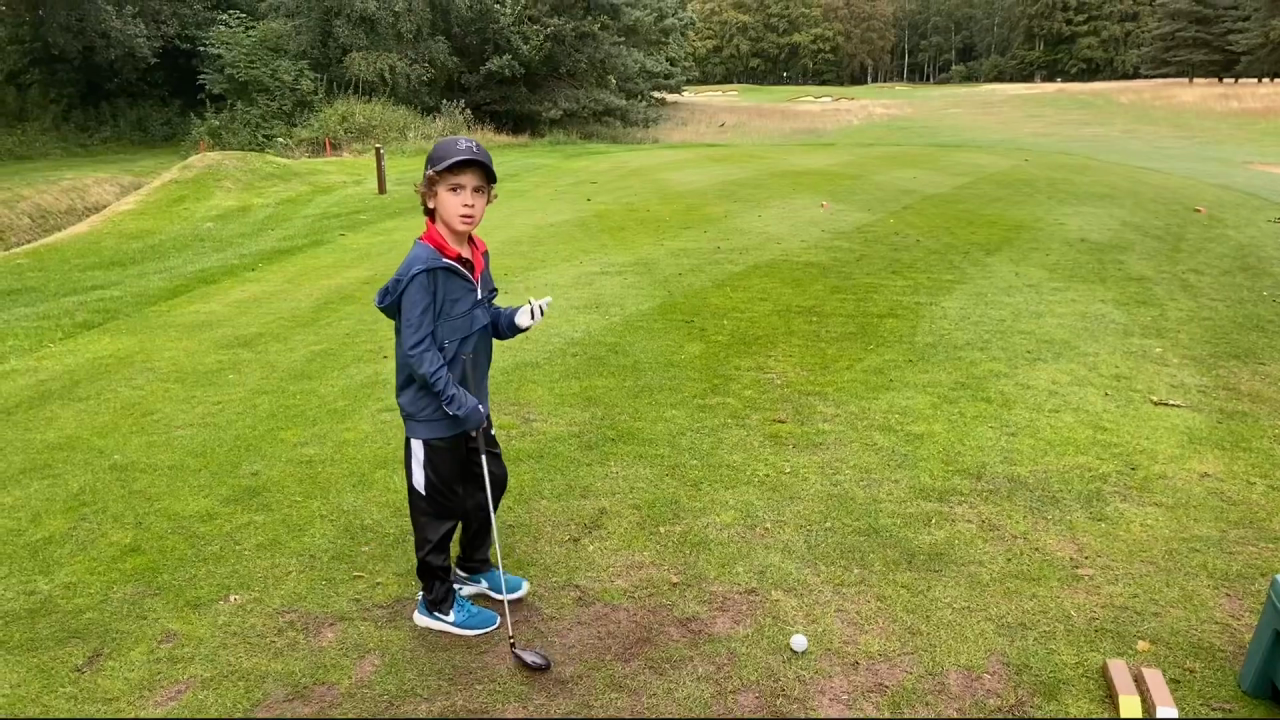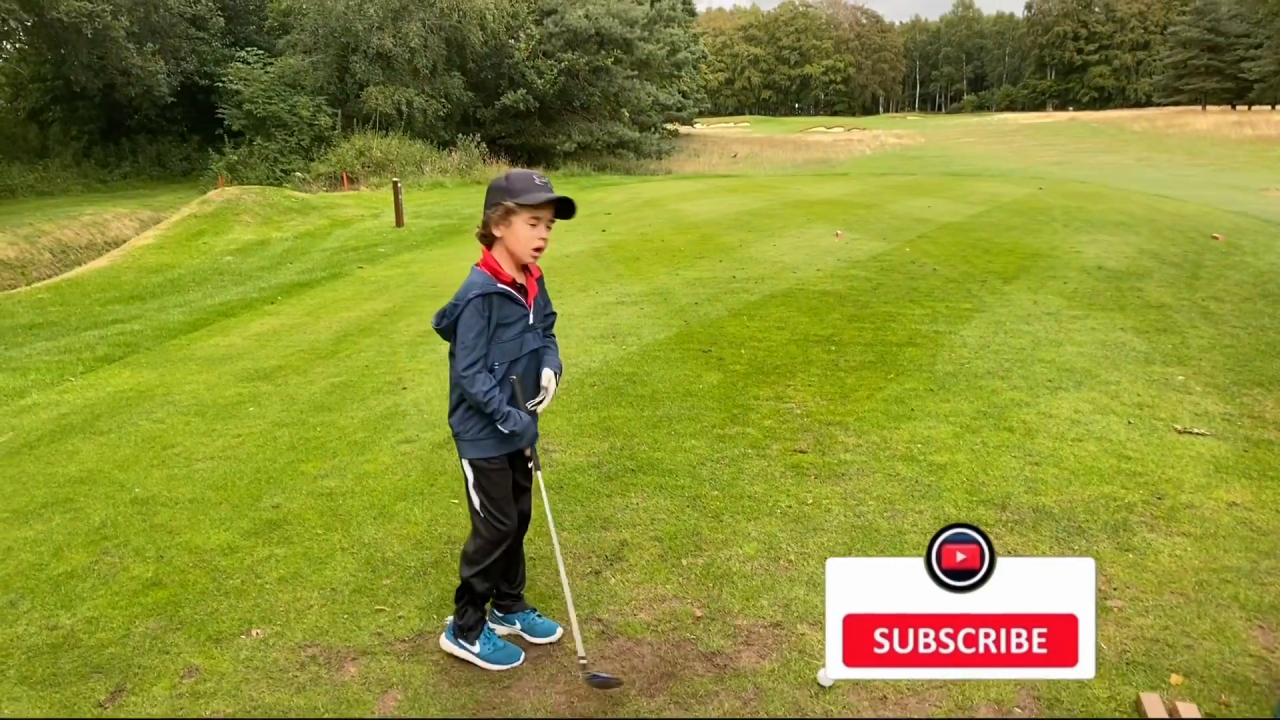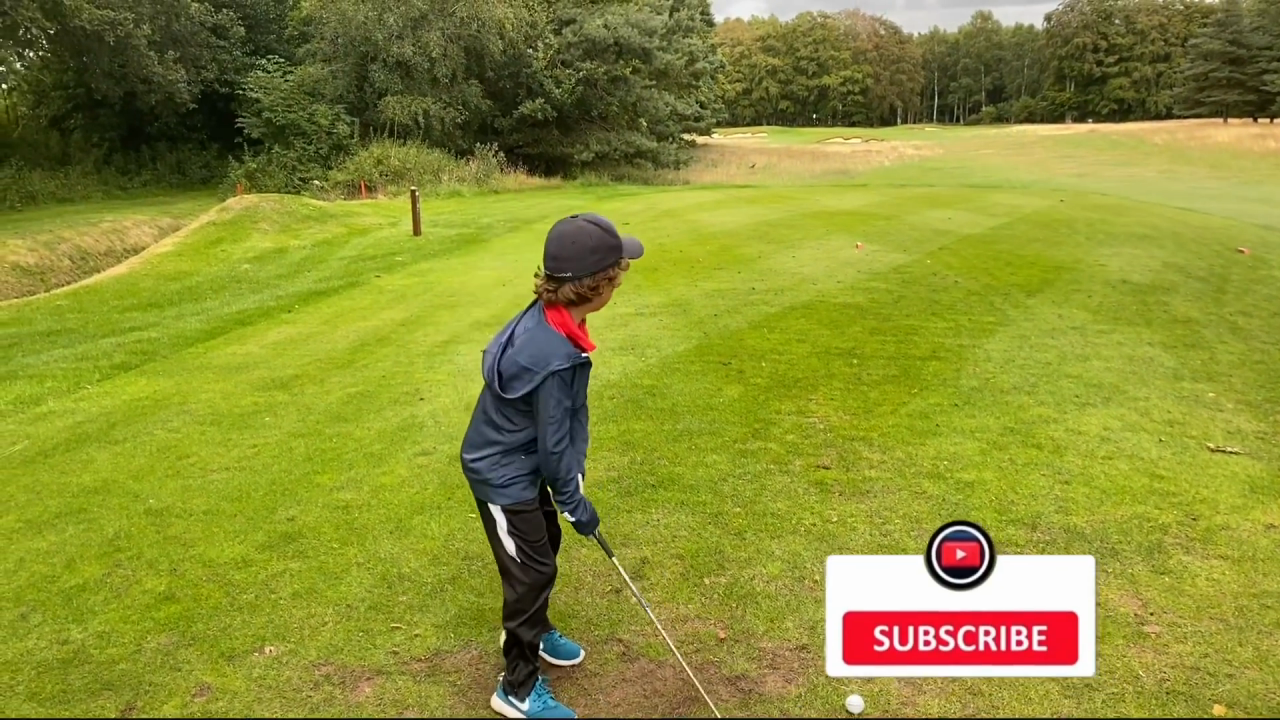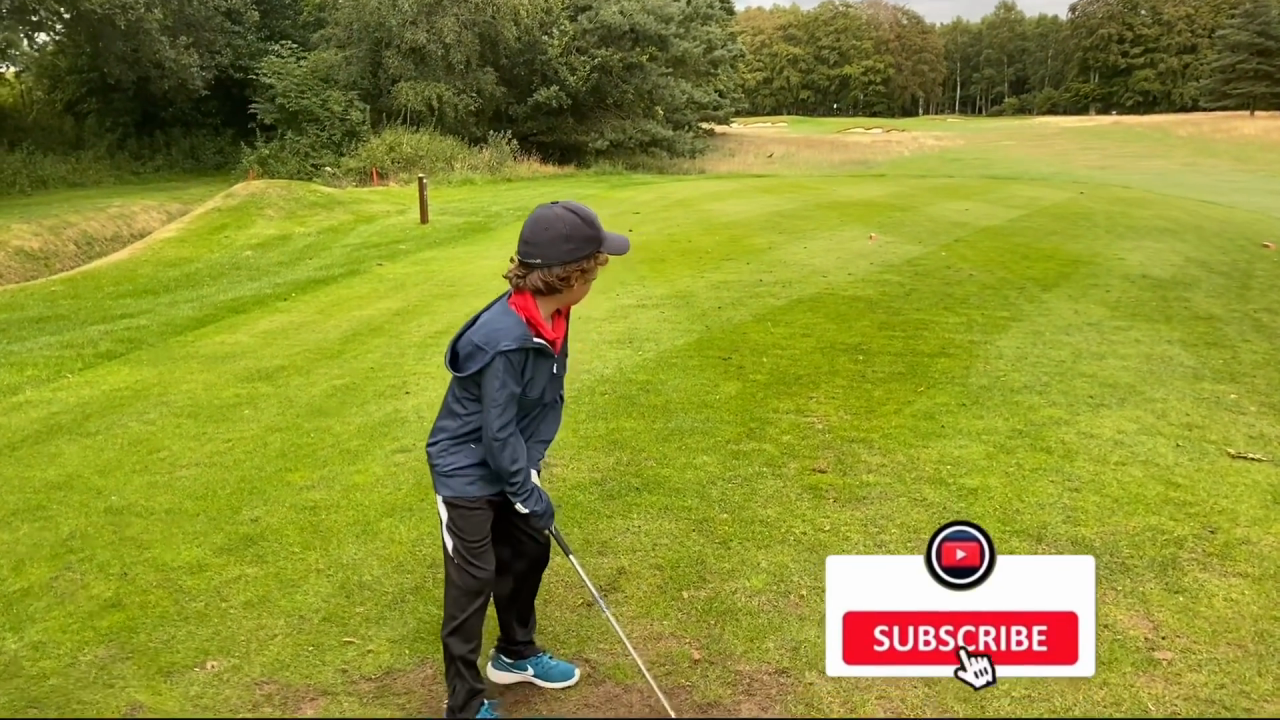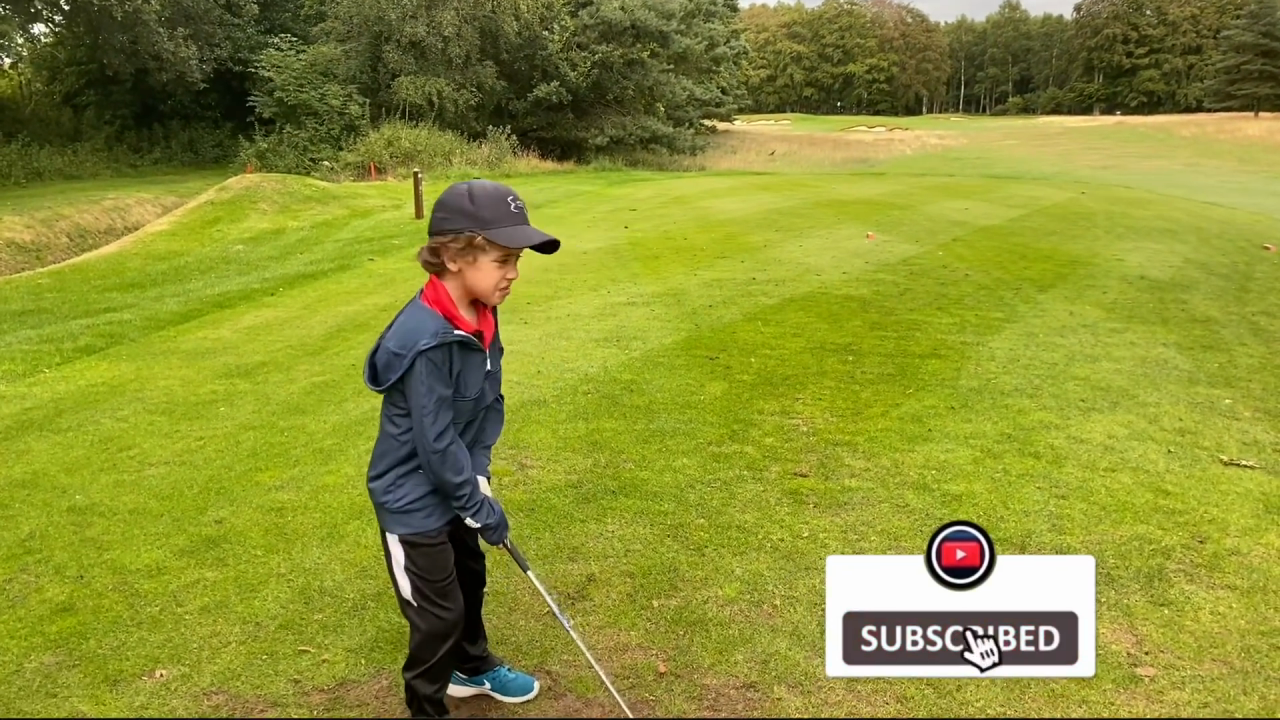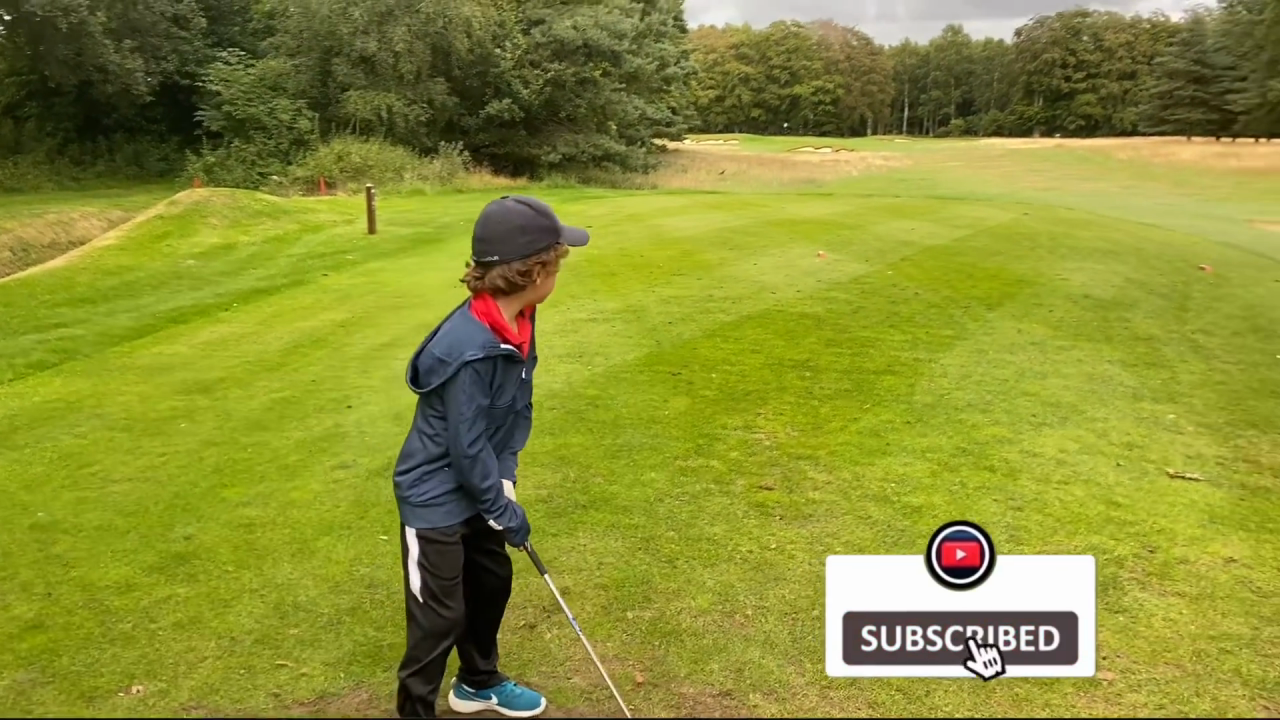
dt=0.7s
person 1, frame 1
left shoulder: (475, 255)
right shoulder: (423, 269)
right elbow: (417, 351)
left wrist: (514, 319)
right wrist: (458, 404)
left hip: (470, 403)
right hip: (433, 413)
left knee: (490, 482)
right knee: (440, 506)
left ankle: (474, 569)
right ankle: (437, 602)
person 1, frame 2
left shoulder: (532, 281)
right shoulder: (480, 294)
left elbow: (545, 334)
right elbow: (469, 374)
left wrist: (550, 368)
right wrist: (511, 420)
left hip: (514, 424)
right hip: (484, 434)
left knee: (517, 520)
right knee: (495, 527)
left ankle: (509, 607)
right ankle: (466, 630)
person 1, frame 3
left shoulder: (554, 317)
right shoulder: (552, 358)
left elbow: (572, 411)
right elbow: (552, 443)
left wrist: (577, 469)
right wrist: (574, 502)
left hip: (519, 464)
right hip: (501, 473)
left knee: (545, 545)
right knee: (532, 570)
left ankle: (532, 630)
person 1, frame 4
left shoulder: (551, 318)
right shoulder: (504, 341)
left elbow: (549, 400)
right elbow: (498, 431)
left wrist: (531, 469)
right wrist: (528, 494)
left hip: (507, 464)
right hip: (466, 468)
left knee: (530, 551)
right knee: (474, 578)
left ankle: (515, 654)
person 1, frame 5
left shoulder: (479, 316)
right shoulder: (423, 342)
left elbow: (489, 404)
right elbow: (435, 442)
left wrist: (479, 478)
right wrist: (479, 507)
left hip: (451, 486)
right hip: (413, 499)
left knee: (468, 578)
right knee: (438, 612)
left ankle: (472, 667)
person 1, frame 6
left shoulder: (518, 322)
right shoulder: (467, 350)
left elbow: (517, 409)
right elbow: (466, 447)
left wrist: (506, 479)
right wrist: (502, 509)
left hip: (475, 486)
right hip: (436, 496)
left knee: (493, 581)
right knee: (439, 615)
